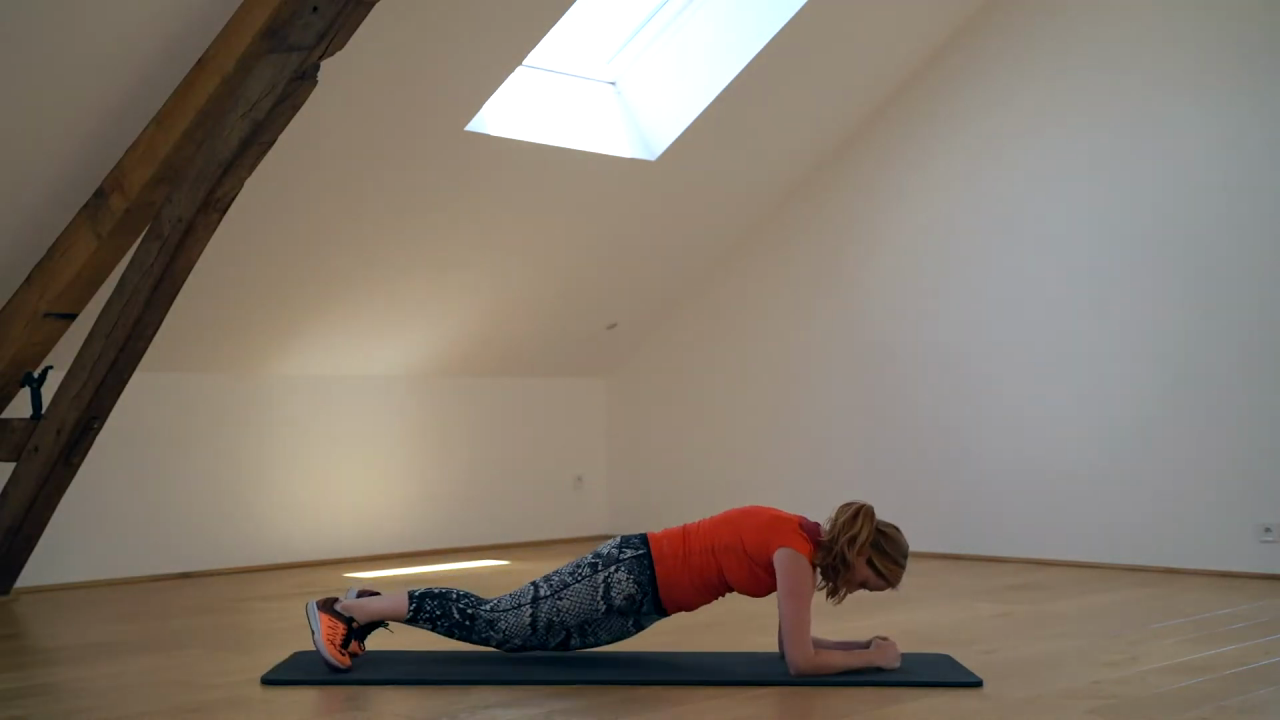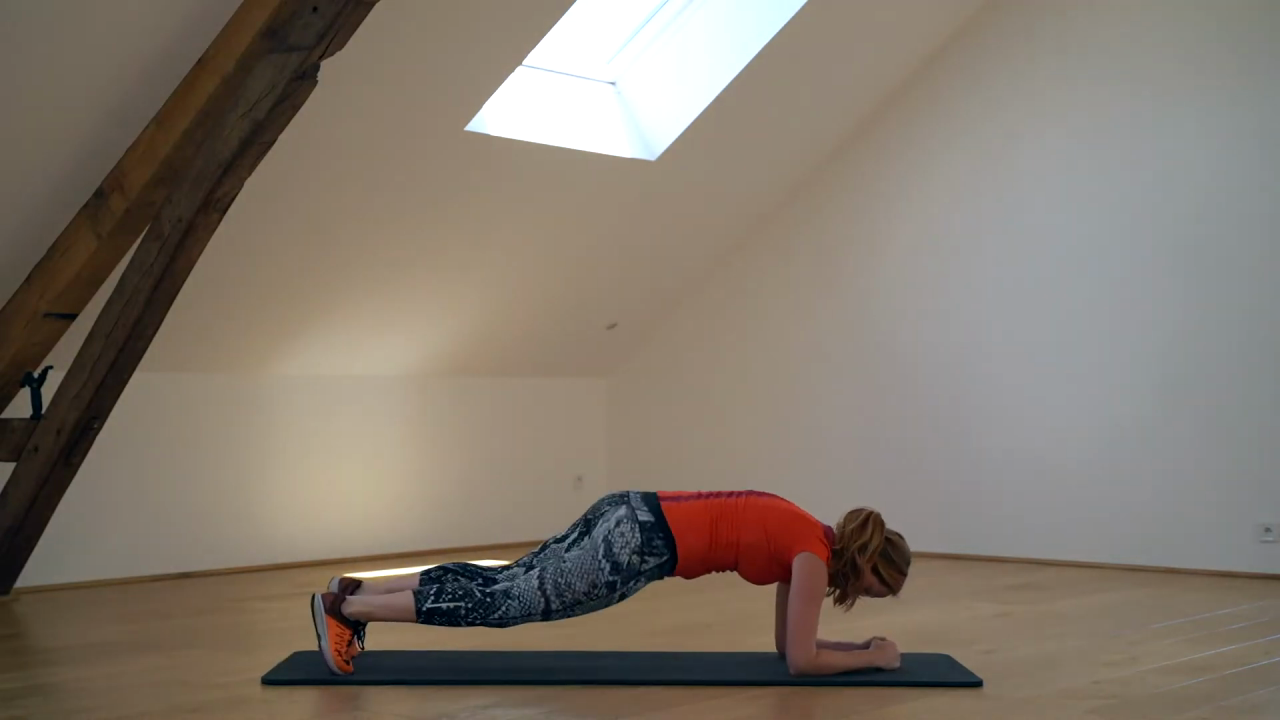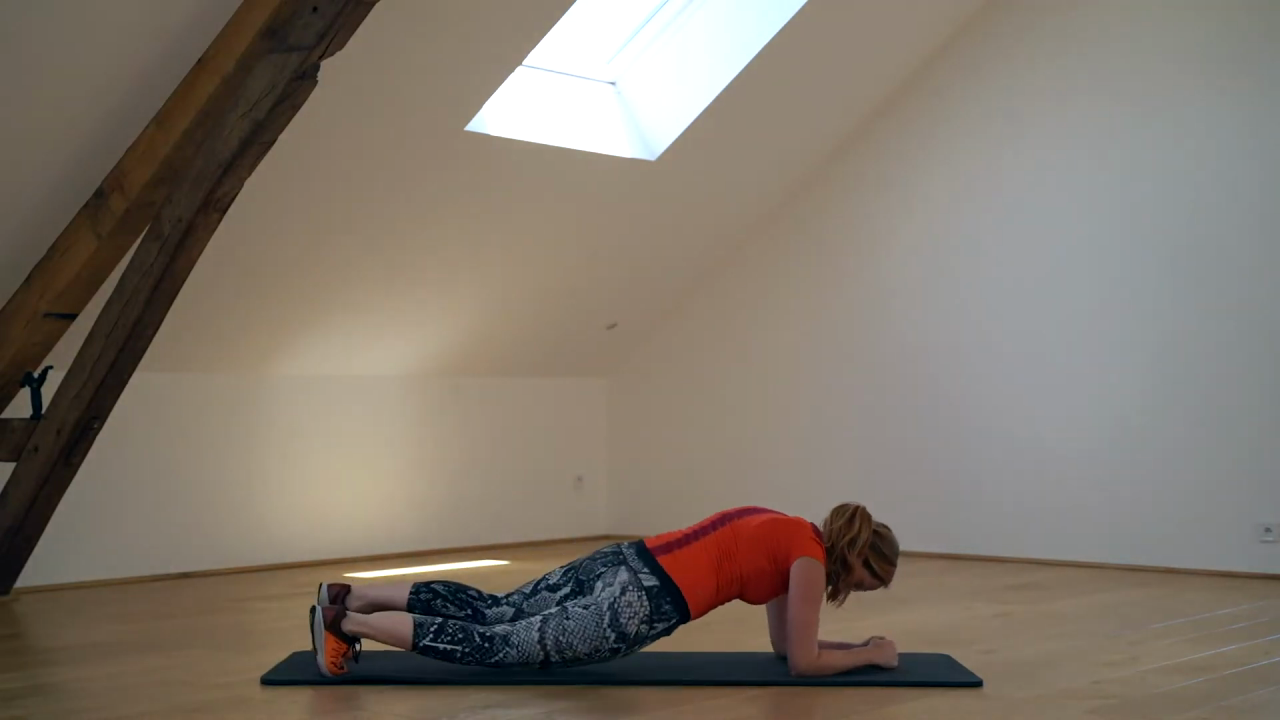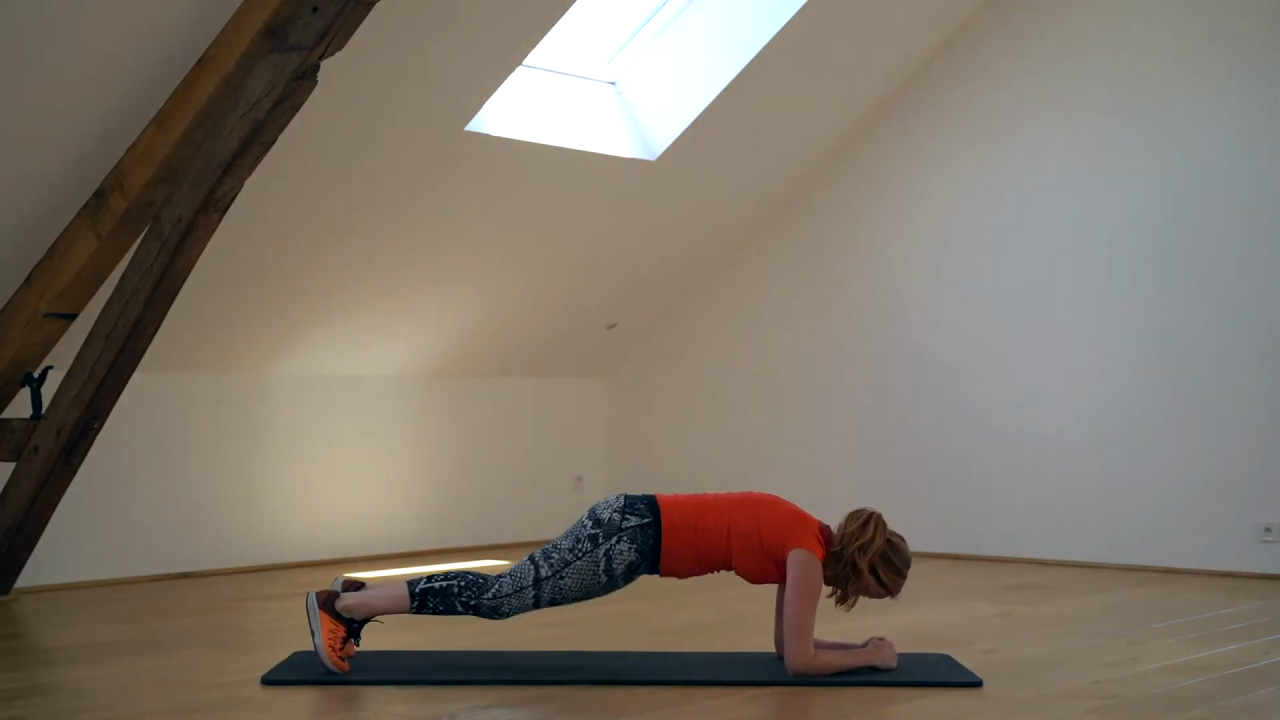
dt=0.4s
person 1, frame 1
left shoulder: (808, 545)
right shoulder: (796, 552)
left elbow: (792, 643)
right elbow: (800, 659)
left wrist: (861, 644)
right wrist: (873, 658)
left hip: (640, 596)
right hip: (629, 574)
left knee: (509, 629)
right knee: (496, 620)
left ankle: (369, 603)
right ankle: (344, 610)
person 1, frame 2
left shoulder: (799, 536)
right shoulder: (815, 555)
left elbow: (785, 643)
right elbow: (802, 661)
left wrist: (858, 644)
right wrist: (872, 657)
left hip: (631, 513)
right hip: (639, 548)
left knee: (502, 581)
right knee: (502, 605)
left ankle: (361, 590)
right ankle: (344, 609)
person 1, frame 3
left shoulder: (788, 536)
right shoulder: (811, 556)
left elbow: (783, 643)
right elbow: (804, 661)
left wrist: (857, 644)
right wrist: (870, 654)
left hip: (621, 563)
right hip: (635, 604)
left knee: (492, 611)
right knee: (495, 645)
left ankle: (351, 597)
right ankle: (341, 623)
person 1, frame 4
left shoulder: (807, 541)
right shoulder: (809, 553)
left elbow: (787, 642)
right elbow: (800, 662)
left wrist: (856, 646)
right wrist: (869, 656)
left hip: (637, 529)
right hip: (630, 532)
left knee: (502, 592)
right knee: (496, 596)
left ankle: (361, 595)
right ankle: (340, 604)
